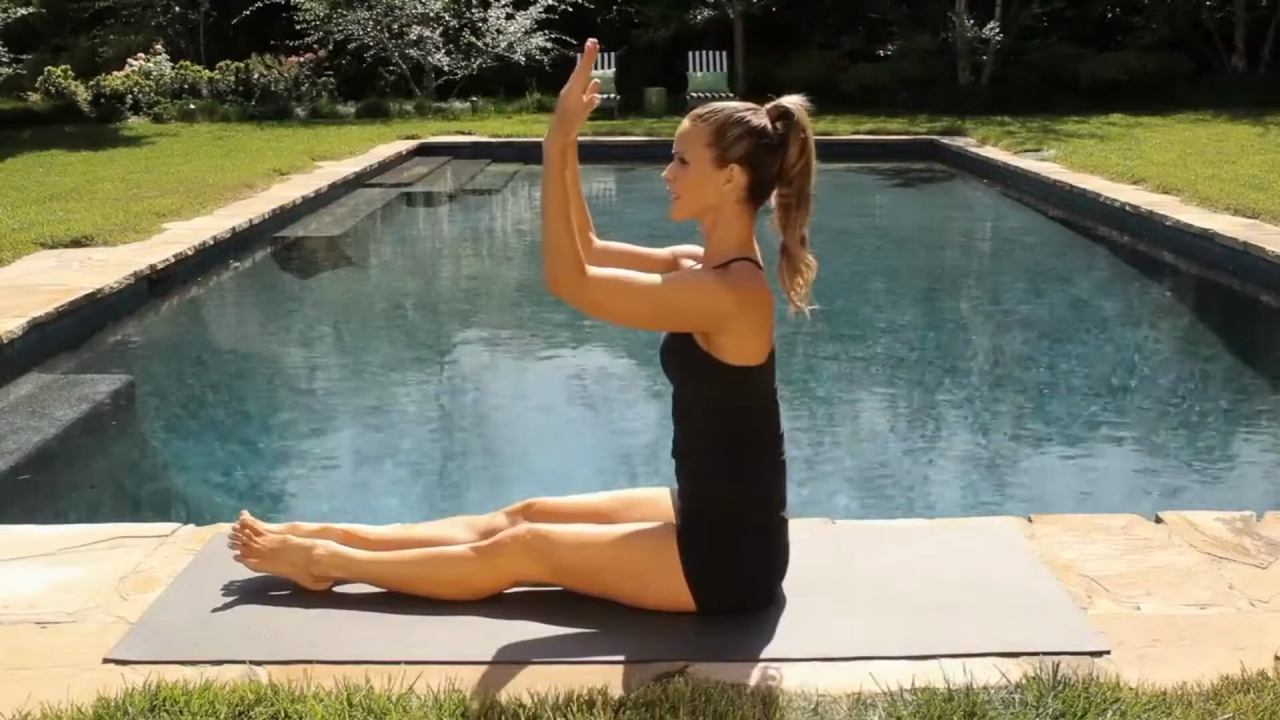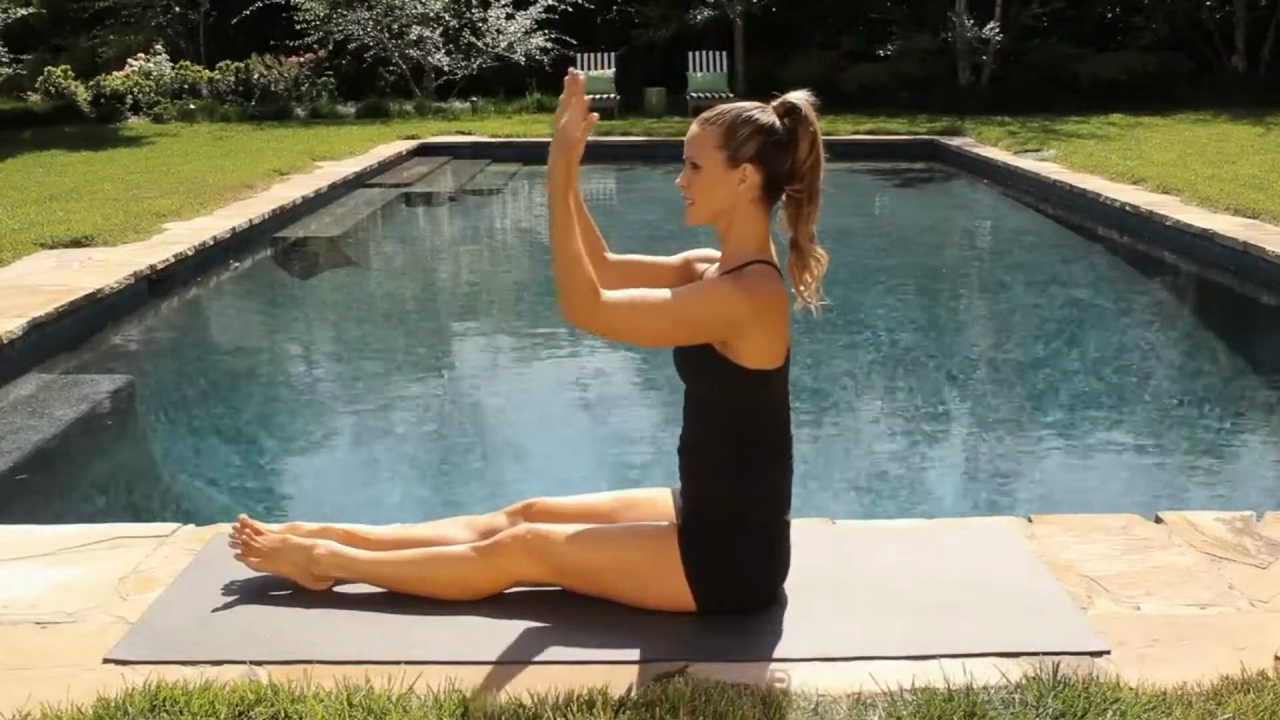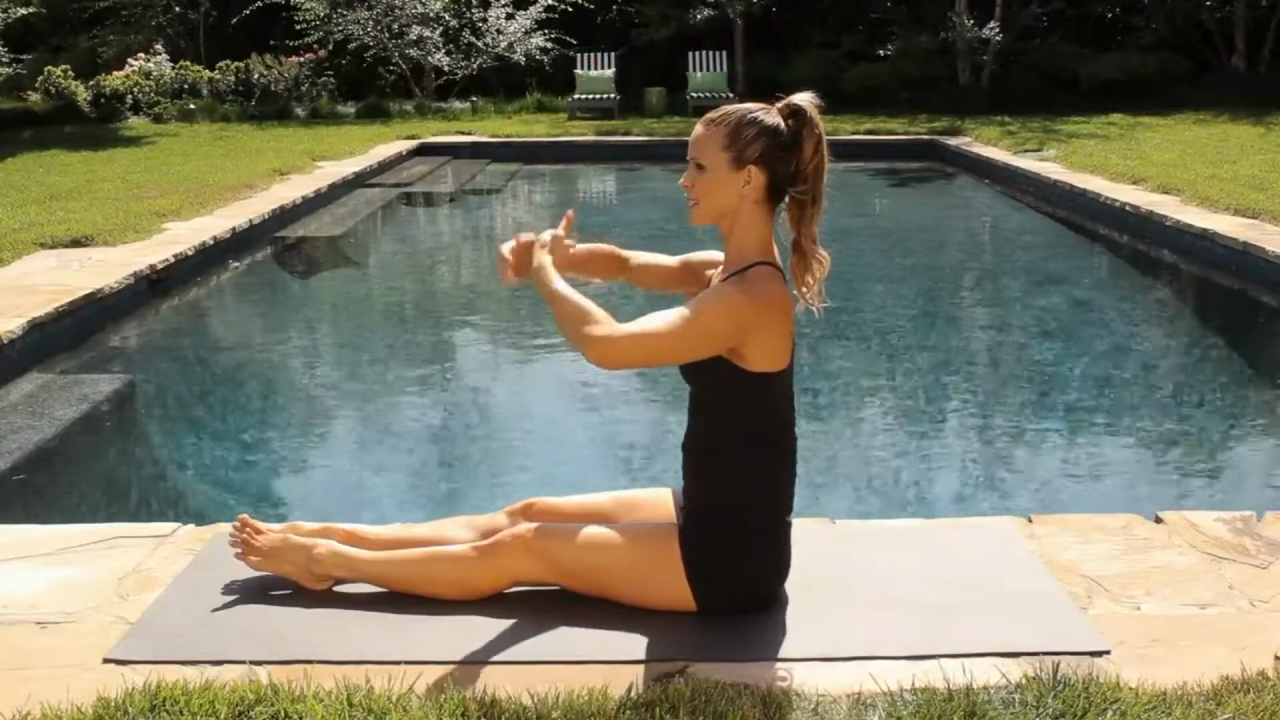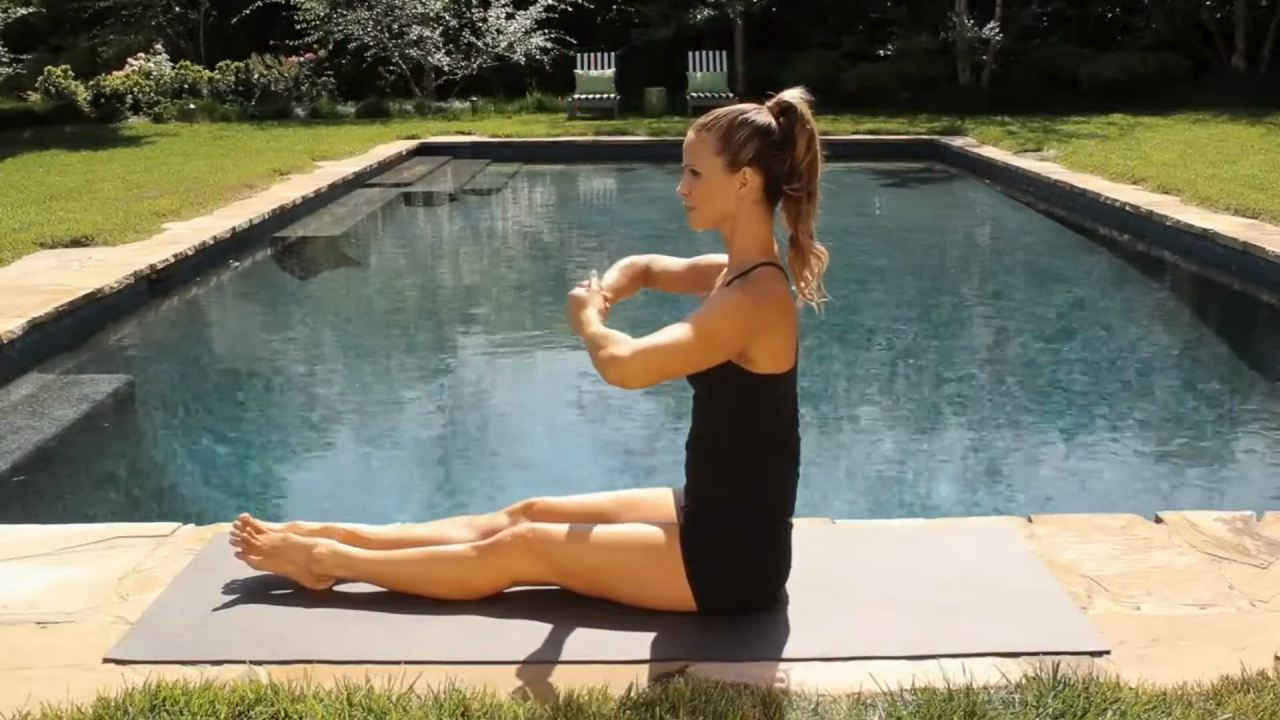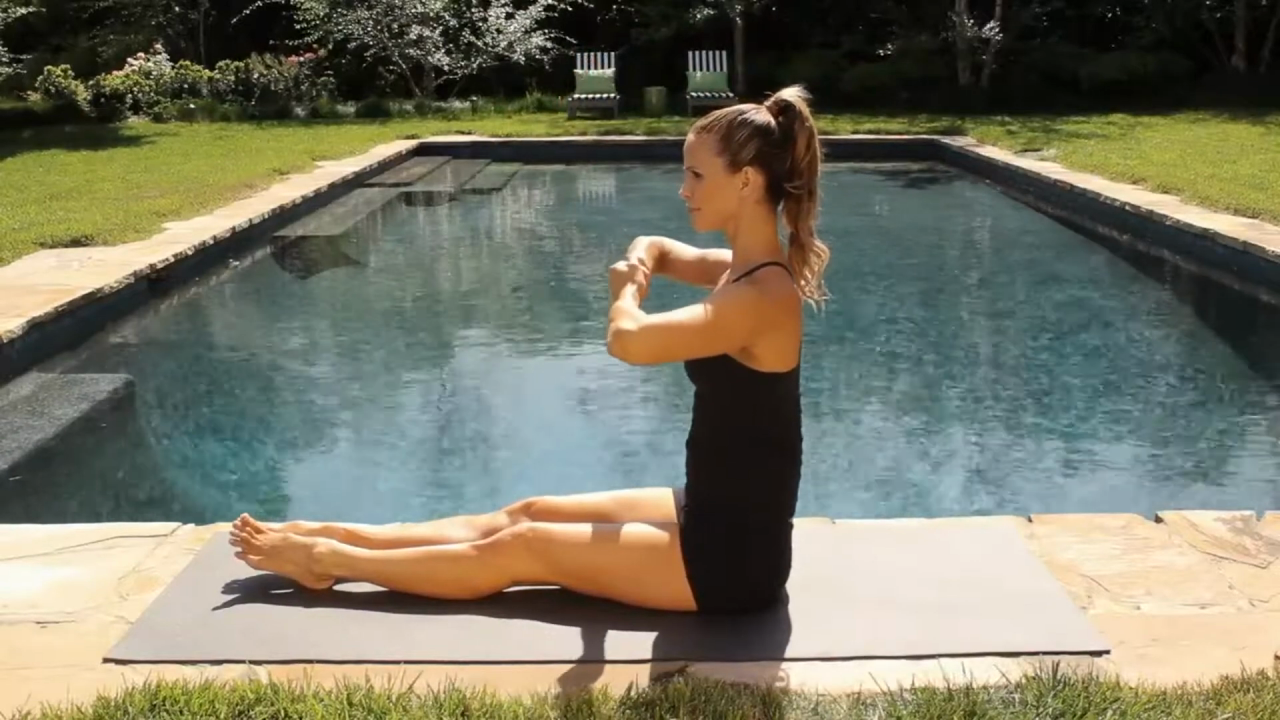
dt=0.7s
person 1, frame 1
left shoulder: (727, 293)
right shoulder: (707, 266)
left elbow: (569, 281)
right elbow: (590, 252)
left wrist: (556, 147)
right wrist: (564, 143)
left hip: (729, 553)
right hip: (709, 518)
left knee: (519, 550)
right knee: (525, 516)
left ankle: (325, 563)
right ankle: (329, 537)
person 1, frame 2
left shoulder: (744, 295)
right shoulder: (724, 269)
left elbow: (585, 307)
right elbow: (605, 267)
left wrist: (559, 176)
right wrist: (564, 168)
left hip: (731, 552)
right hip: (711, 518)
left knee: (520, 549)
right knee: (527, 516)
left ankle: (329, 561)
right ankle: (331, 535)
person 1, frame 3
left shoulder: (750, 296)
right shoulder: (731, 271)
left elbow: (606, 344)
right elbow: (625, 263)
left wrist: (545, 273)
right wrist: (551, 258)
left hip: (733, 553)
right hip: (711, 515)
left knee: (521, 549)
right knee: (527, 515)
left ankle: (328, 561)
right ankle: (336, 537)
person 1, frame 4
left shoulder: (755, 297)
right shoulder: (738, 272)
left elbow: (625, 365)
right elbow: (647, 268)
left wrist: (586, 319)
right wrist: (601, 292)
left hip: (733, 553)
right hip: (712, 516)
left knee: (523, 548)
right knee: (529, 514)
left ankle: (330, 561)
right ankle: (336, 536)
person 1, frame 5
left shoulder: (761, 295)
right shoulder: (743, 268)
left elbow: (628, 340)
right elbow: (653, 247)
left wrist: (626, 291)
right wrist: (635, 268)
left hip: (732, 554)
right hip: (713, 515)
left knee: (521, 549)
right knee: (527, 513)
left ankle: (329, 560)
right ankle: (337, 535)
